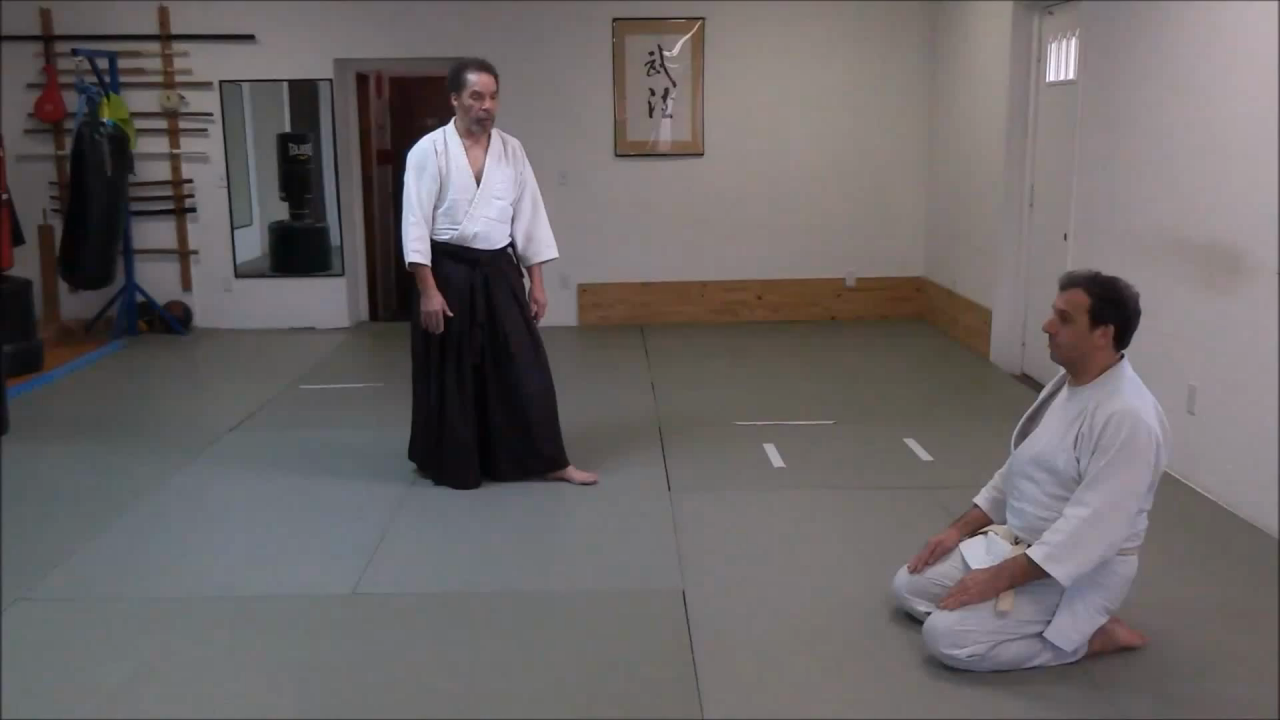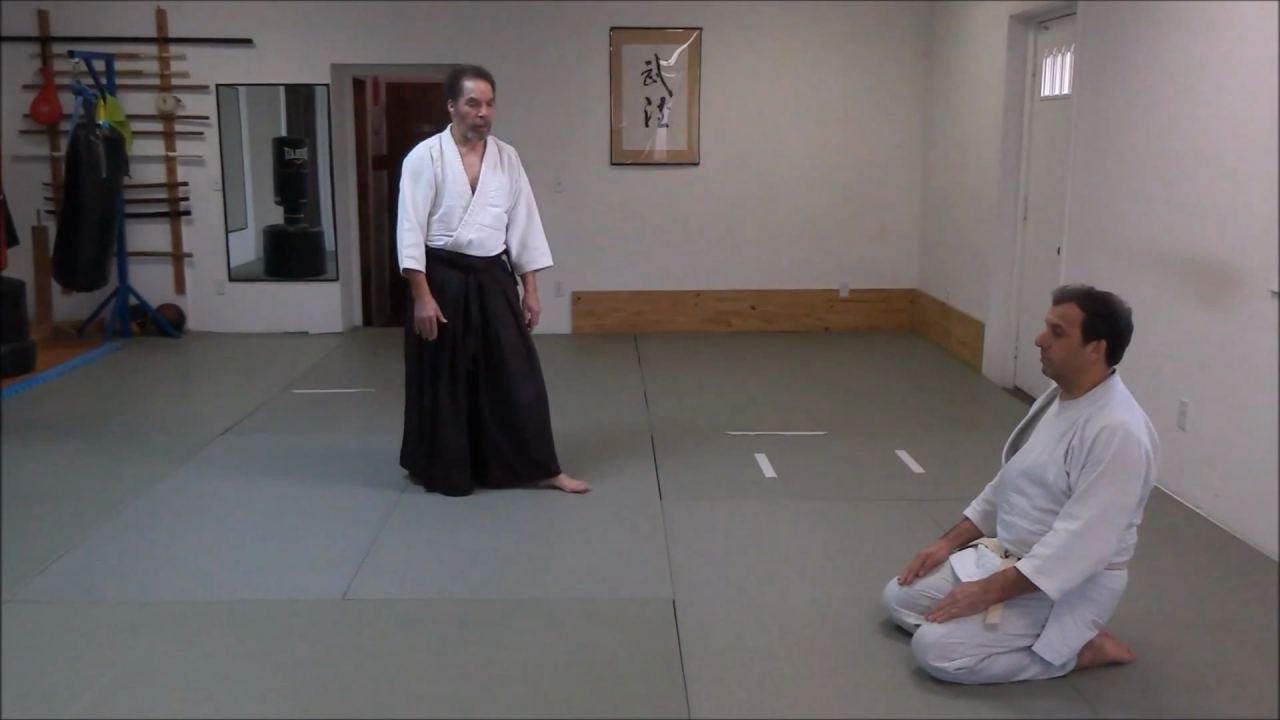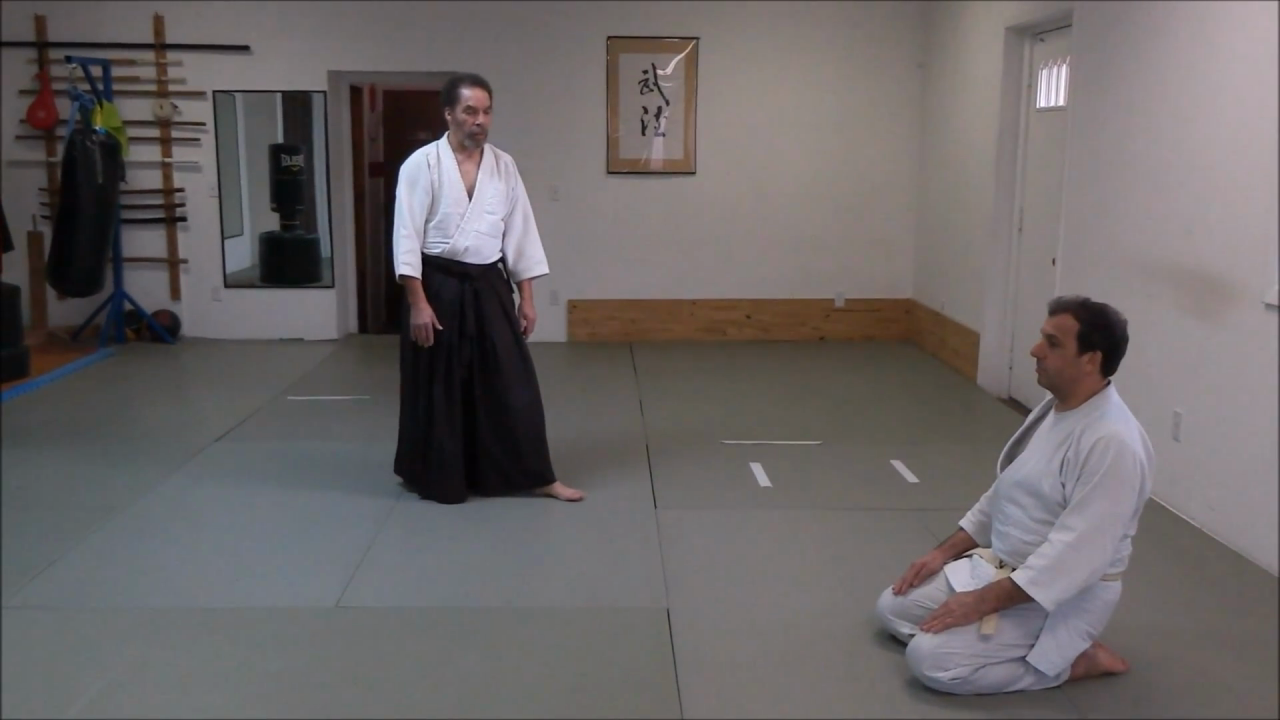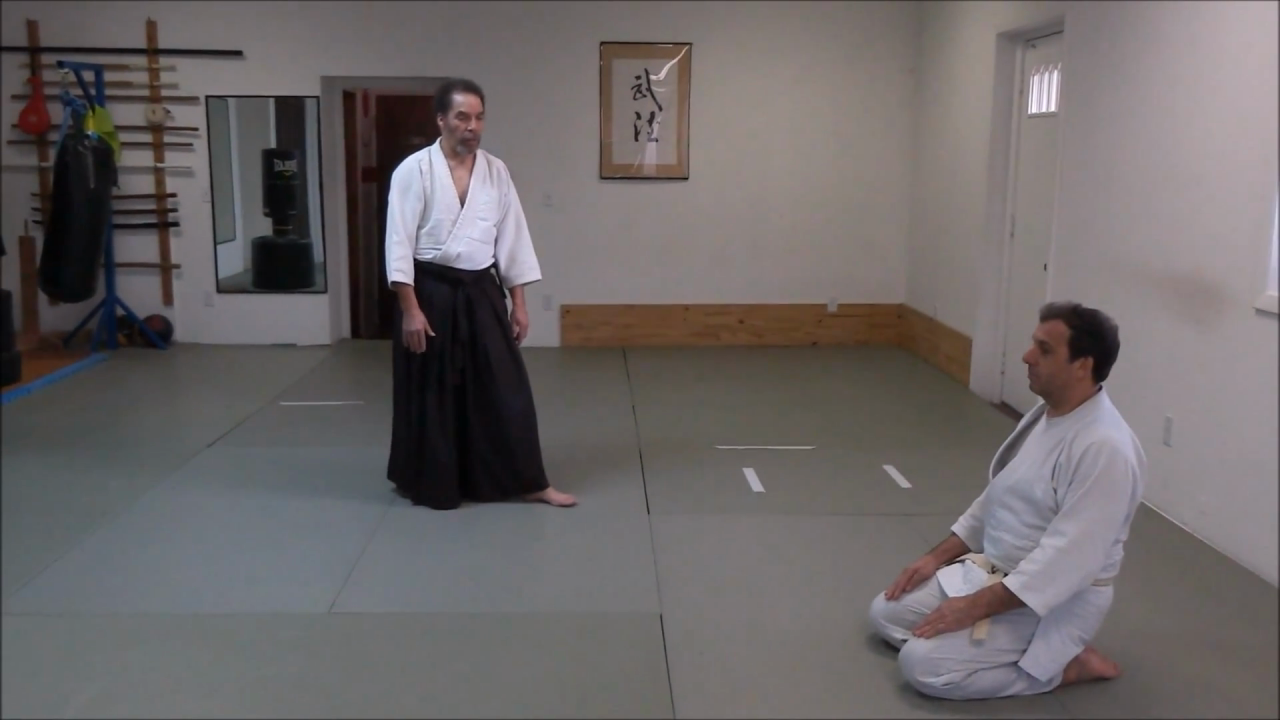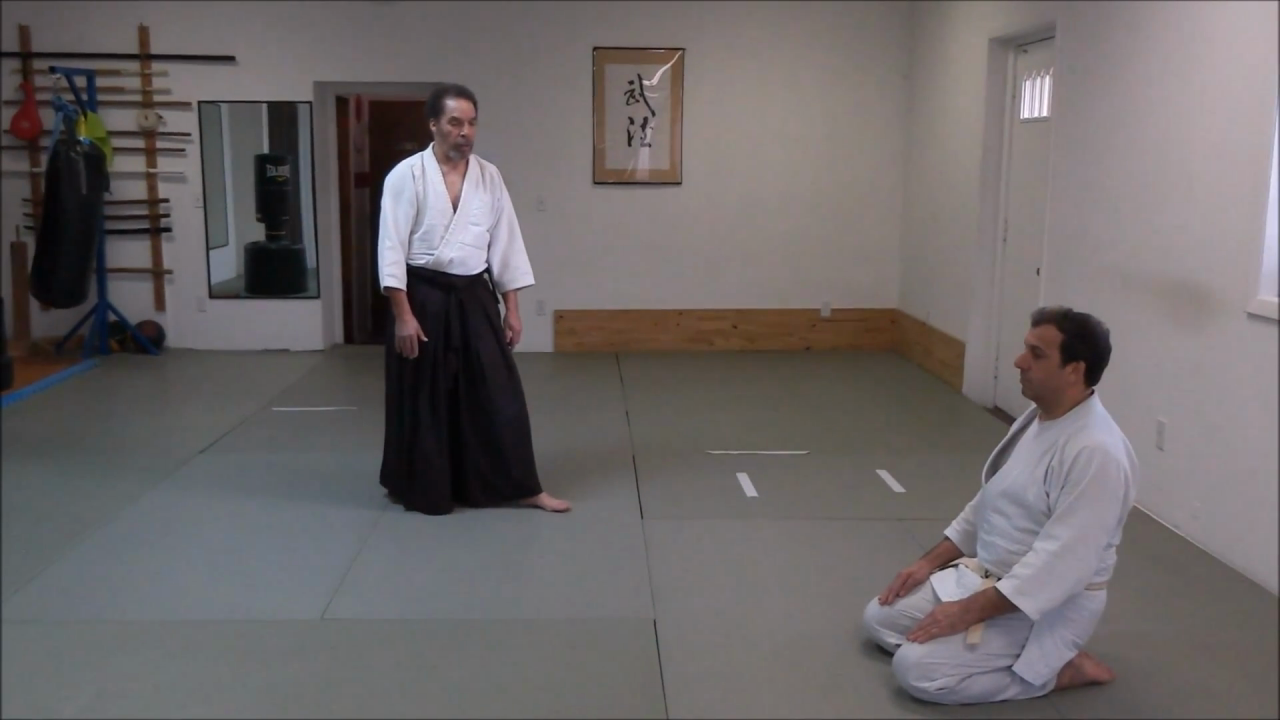
dt=1s
person 1, frame 1
left shoulder: (510, 149)
right shoulder: (429, 150)
left elbow: (528, 216)
right elbow: (416, 223)
left wrist: (536, 281)
right wrist: (428, 290)
left hip: (498, 273)
right hip: (448, 274)
left knee: (524, 368)
right knee: (449, 376)
left ankle: (549, 461)
right ankle: (449, 462)
person 1, frame 2
left shoulder: (506, 157)
right shoulder: (425, 157)
left elbow: (523, 224)
right elbow: (411, 229)
left wrist: (530, 289)
right wrist: (422, 296)
left hip: (493, 280)
right hip: (443, 281)
left knee: (518, 376)
right knee: (441, 382)
left ankle: (541, 469)
right ankle: (441, 469)
person 1, frame 3
left shoulder: (503, 165)
right shoulder: (423, 164)
left elbow: (520, 232)
right elbow: (407, 236)
left wrist: (526, 297)
right wrist: (418, 303)
left hip: (489, 288)
right hip: (439, 288)
left knee: (513, 384)
right knee: (437, 389)
left ankle: (537, 476)
right ankle: (436, 476)
person 1, frame 4
left shoulder: (495, 171)
right shoulder: (415, 170)
left elbow: (512, 238)
right elbow: (400, 242)
left wrist: (518, 302)
right wrist: (410, 309)
left hip: (481, 294)
right hip: (431, 294)
left knee: (506, 390)
right knee: (429, 395)
left ankle: (530, 482)
right ankle: (429, 482)
person 1, frame 5
left shoulder: (488, 176)
right shoulder: (407, 175)
left elbow: (505, 243)
right elbow: (392, 247)
left wrist: (511, 307)
right wrist: (403, 314)
left hip: (474, 298)
right hip: (423, 299)
left knee: (499, 395)
right knee: (422, 401)
left ankle: (523, 487)
right ankle: (421, 488)
person 2, frame 1
left shoulder: (1127, 417)
right shoulder: (1067, 383)
left elbow: (1091, 530)
right elbow: (1019, 469)
left wrist: (1000, 579)
right wrist: (959, 529)
left hip: (1078, 570)
left knee: (948, 637)
right knee: (911, 587)
left ankle: (1092, 634)
right ankle: (1058, 620)
person 2, frame 2
left shoulder: (1116, 432)
right shoulder: (1057, 397)
left elbow: (1081, 543)
right elbow: (1009, 482)
left wrist: (988, 592)
right wrist: (949, 542)
left hip: (1066, 584)
left knee: (937, 649)
right knee: (900, 598)
left ankle: (1080, 647)
right ankle: (1061, 635)
person 2, frame 3
left shoulder: (1112, 443)
right shoulder: (1053, 408)
left elbow: (1077, 554)
right elbow: (1005, 492)
left wrist: (983, 602)
right wrist: (945, 552)
left hip: (1061, 594)
left knee: (931, 659)
right knee: (895, 608)
left ankle: (1075, 658)
person 2, frame 4
left shoulder: (1103, 448)
right shoulder: (1045, 414)
left elbow: (1068, 559)
right elbow: (997, 497)
left wrist: (975, 607)
right wrist: (937, 556)
left hip: (1053, 599)
left knee: (924, 665)
right knee: (887, 613)
left ankle: (1066, 663)
person 2, frame 5
left shoulder: (1096, 452)
right shoulder: (1036, 418)
left elbow: (1061, 563)
right elbow: (989, 502)
left wrist: (968, 612)
right wrist: (931, 561)
left hip: (1046, 604)
left knee: (918, 669)
right knee: (881, 618)
left ankle: (1062, 668)
right ankle: (1036, 654)
